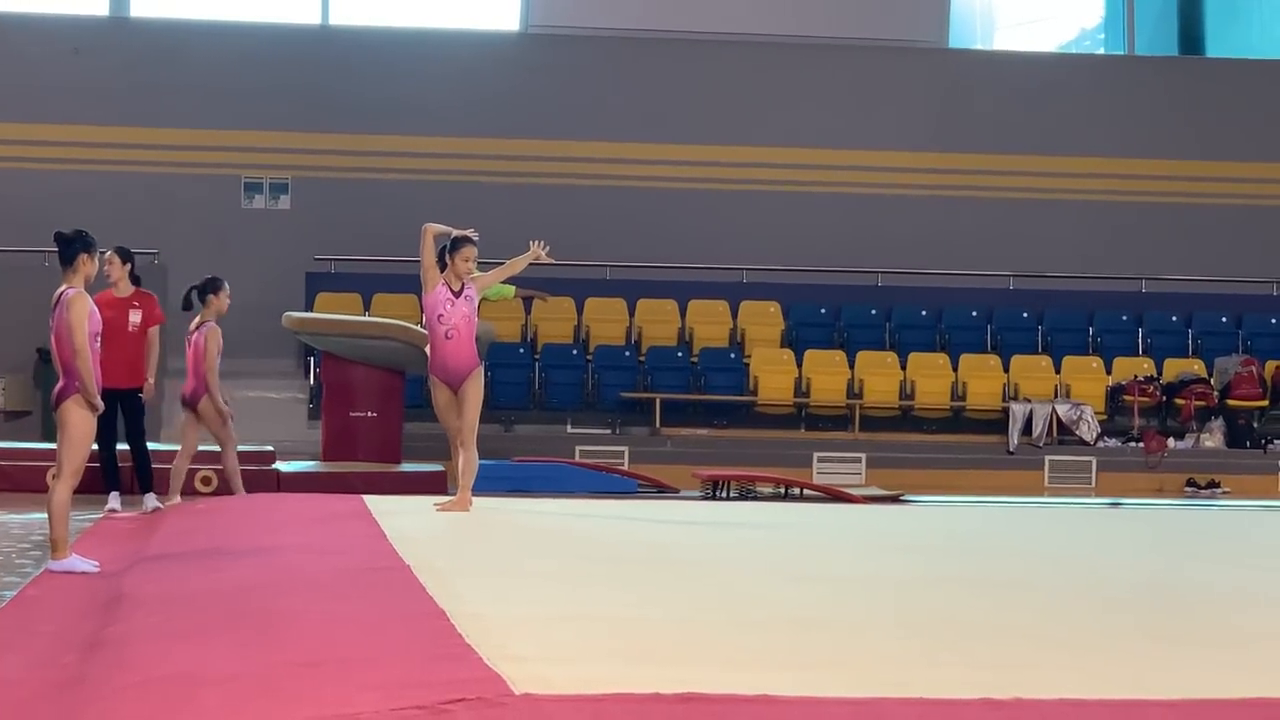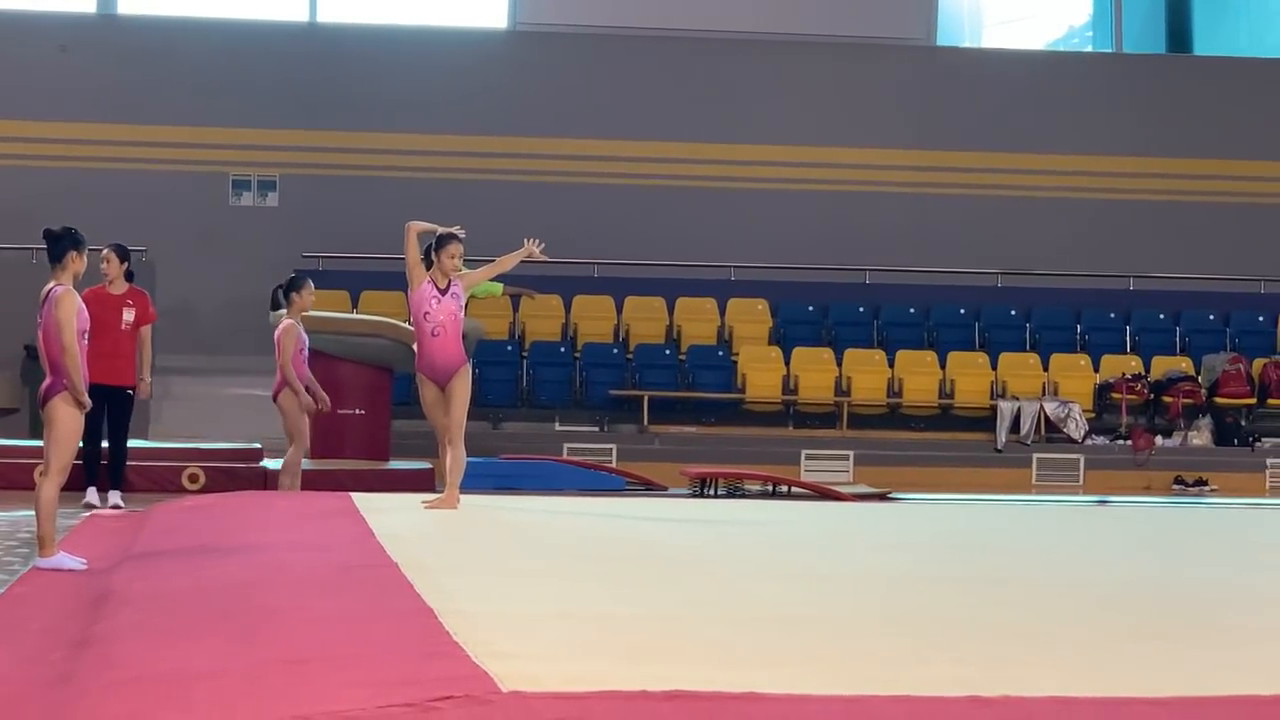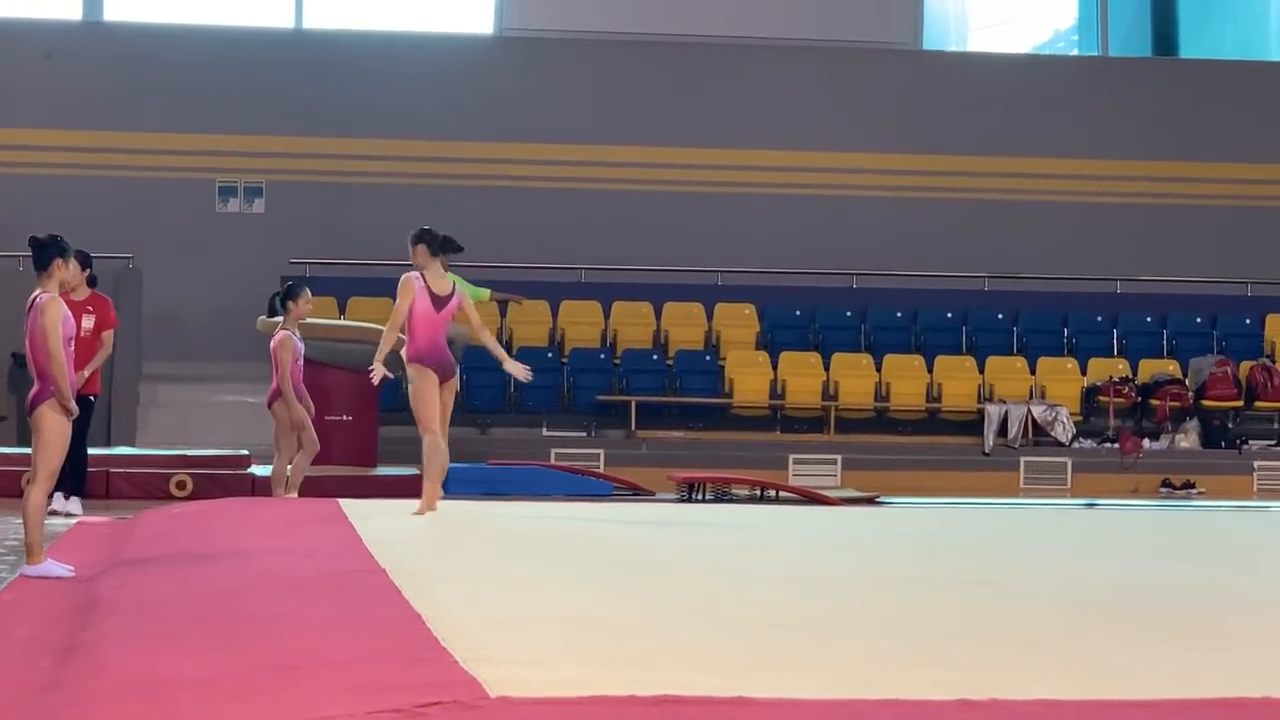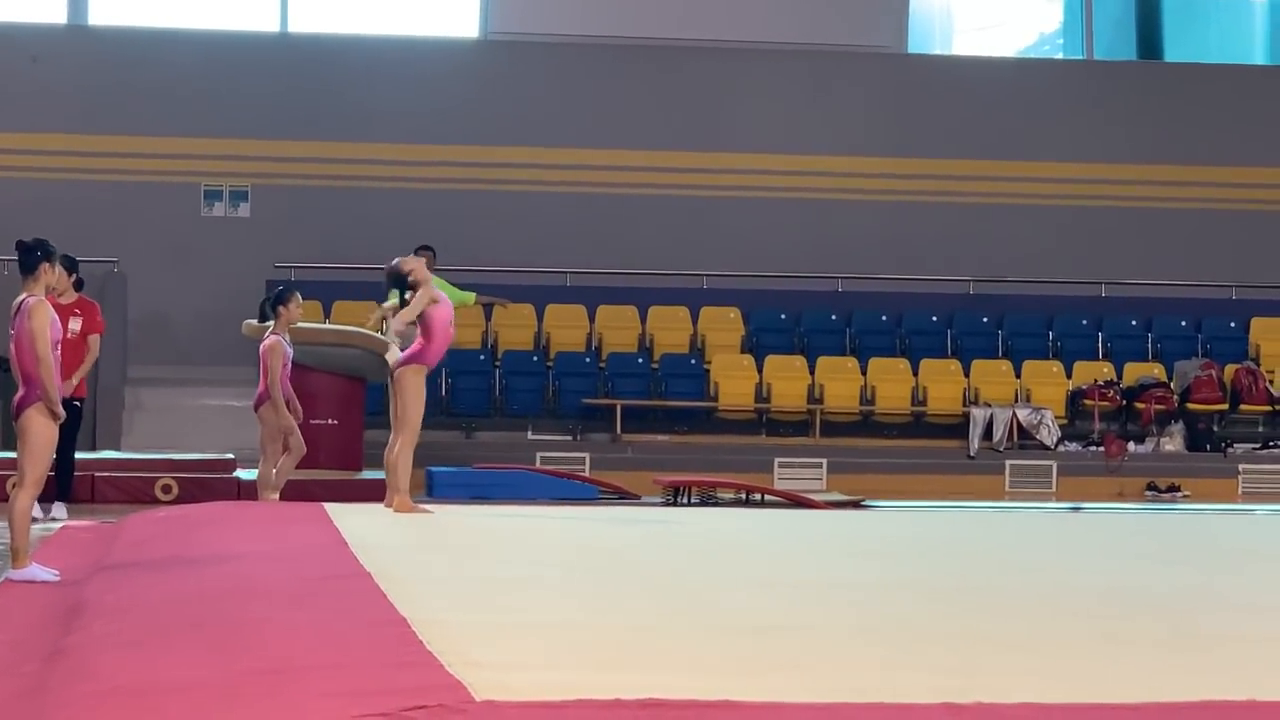
dt=1s
person 1, frame 1
left shoulder: (61, 296)
right shoulder: (78, 298)
left elbow: (59, 348)
right elbow: (81, 351)
right wrist: (93, 396)
left hip: (68, 393)
right hip: (78, 396)
left knee: (65, 478)
right knee: (67, 478)
left ankle: (62, 551)
right ankle: (59, 555)
person 1, frame 2
left shoulder: (48, 293)
right shoulder: (67, 295)
left elbow: (45, 344)
right elbow: (69, 349)
right wrist: (81, 394)
left hip: (54, 391)
right hip: (65, 394)
left knee: (52, 475)
right knee: (54, 475)
left ankle: (49, 549)
right ankle: (47, 552)
person 1, frame 3
left shoulder: (35, 300)
right shoulder: (52, 302)
left elbow: (34, 351)
right elbow: (55, 355)
right wrist: (68, 400)
left hip: (42, 398)
right hip: (52, 401)
left knee: (39, 482)
right knee: (42, 482)
left ankle: (36, 556)
right ankle: (34, 559)
person 1, frame 4
left shoulder: (19, 305)
right shoulder: (39, 306)
left elbow: (16, 356)
right elbow: (43, 359)
right wrist: (56, 404)
left hip: (27, 401)
right hip: (39, 404)
left knee: (26, 486)
right knee: (29, 486)
left ankle: (22, 561)
right ankle: (20, 564)
person 2, frame 1
left shoulder: (474, 286)
right shoulder: (433, 282)
left elbow: (508, 270)
right elbow: (428, 230)
left wrist: (532, 255)
right wrist: (455, 233)
left hip: (470, 371)
right hip: (440, 373)
left knee: (467, 437)
right knee: (454, 438)
left ankle: (464, 497)
right ankle: (461, 494)
person 2, frame 2
left shoulder: (461, 283)
right shoulder: (418, 279)
left elbow: (498, 266)
right elbow: (411, 228)
left wrist: (526, 252)
right wrist: (439, 230)
left hip: (456, 368)
right hip: (427, 370)
left knee: (455, 435)
right knee: (442, 436)
left ankle: (451, 494)
right ankle: (447, 492)
person 2, frame 3
left shoulder: (410, 281)
right shoulder: (457, 287)
left elbow: (395, 325)
right elbow: (479, 328)
left wrist: (378, 361)
right wrist: (506, 360)
left hip: (421, 364)
right hip: (447, 363)
left knee: (430, 432)
right knee: (438, 434)
left ankle: (431, 494)
right ankle: (432, 495)
person 2, frame 4
left shoulder: (428, 290)
right shoulder: (428, 291)
right elbow: (409, 310)
right wrist: (395, 326)
left hip: (409, 366)
right hip: (412, 368)
left knee: (400, 436)
right knee: (408, 436)
left ankle: (393, 496)
right ankle: (402, 499)
person 3, frame 1
left shoulder: (147, 300)
right shoulder: (99, 301)
left elbow: (153, 343)
left wrist: (150, 378)
left hip: (133, 383)
right hip: (103, 382)
left knee: (136, 440)
right knee: (105, 441)
left ankle: (149, 495)
right ankle: (113, 495)
person 3, frame 2
left shoulder: (140, 298)
right shoulder: (90, 296)
left elbow: (145, 341)
left wrist: (145, 377)
left hip: (124, 380)
right hip: (92, 377)
left knee: (118, 437)
right knee: (91, 435)
left ankle: (115, 491)
right ankle: (92, 489)
person 3, frame 3
left shoulder: (102, 303)
left elbow: (107, 346)
left wrist: (85, 373)
left hip: (85, 386)
left knee: (77, 441)
left ankle: (75, 498)
right ankle: (58, 494)
person 3, frame 4
left shoulder: (89, 308)
left elbow: (93, 352)
left wrist: (73, 381)
left hip: (72, 391)
left knee: (65, 449)
left ankle: (60, 503)
right ankle: (34, 501)
person 4, frame 1
left shoulder: (194, 327)
right shoulder: (212, 330)
right elbow: (210, 371)
left wrist: (218, 398)
right wrist: (220, 402)
left hip: (190, 393)
right hip: (203, 395)
left knee: (187, 450)
right knee: (229, 444)
left ankle: (172, 498)
right ankle: (240, 497)
person 4, frame 2
left shoulder: (295, 325)
right shoulder: (289, 326)
right elbow: (285, 364)
left wrist: (318, 391)
right wrist: (302, 394)
left hip: (295, 391)
right hip: (288, 391)
left knee: (299, 446)
right knee: (299, 445)
right ankle: (284, 493)
person 4, frame 3
left shoulder: (293, 333)
right shoulder: (285, 337)
right elbow: (283, 376)
left wrist: (306, 399)
right wrist: (294, 408)
left hip: (292, 399)
right hip: (284, 400)
left knee: (311, 446)
right knee: (285, 454)
left ankle: (291, 492)
right ankle: (279, 500)
person 4, frame 4
left shoulder: (283, 337)
right shoulder: (275, 342)
right elbow: (273, 381)
left wrist: (294, 402)
right wrist: (283, 414)
left hip: (277, 402)
right hip: (270, 403)
left knee: (297, 449)
right knee: (270, 457)
left ankle: (271, 494)
right ankle: (266, 501)
